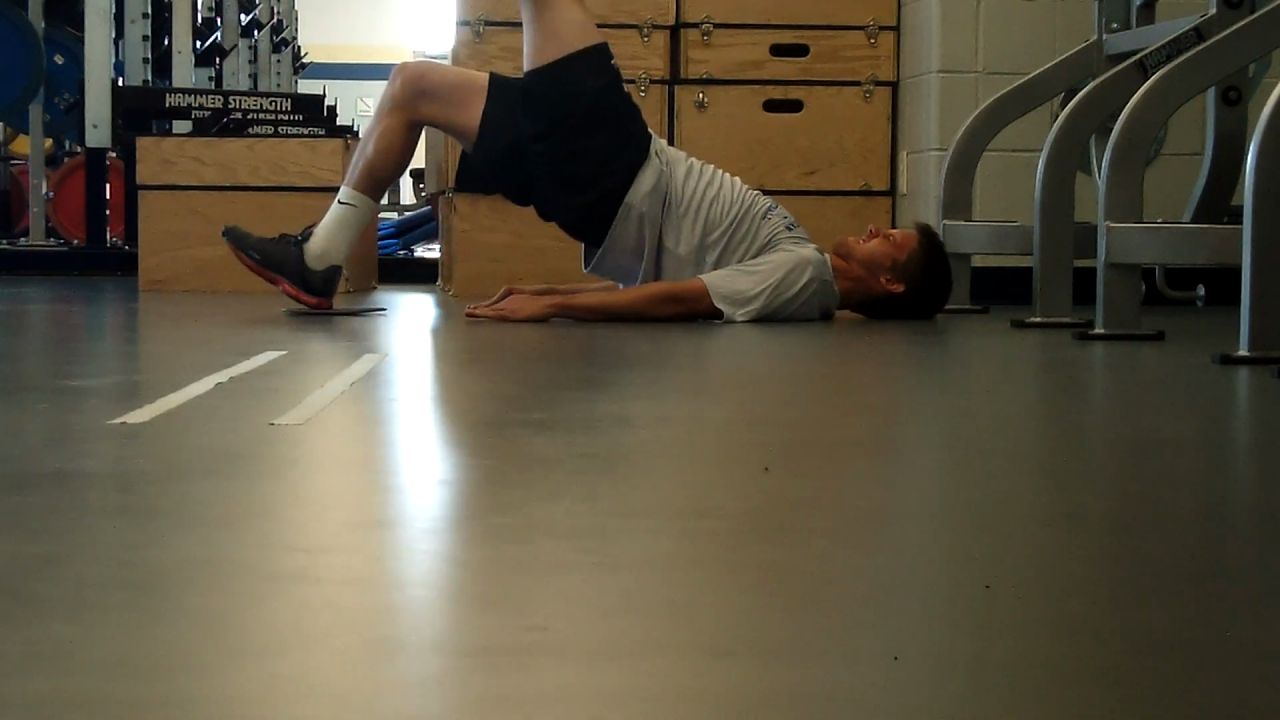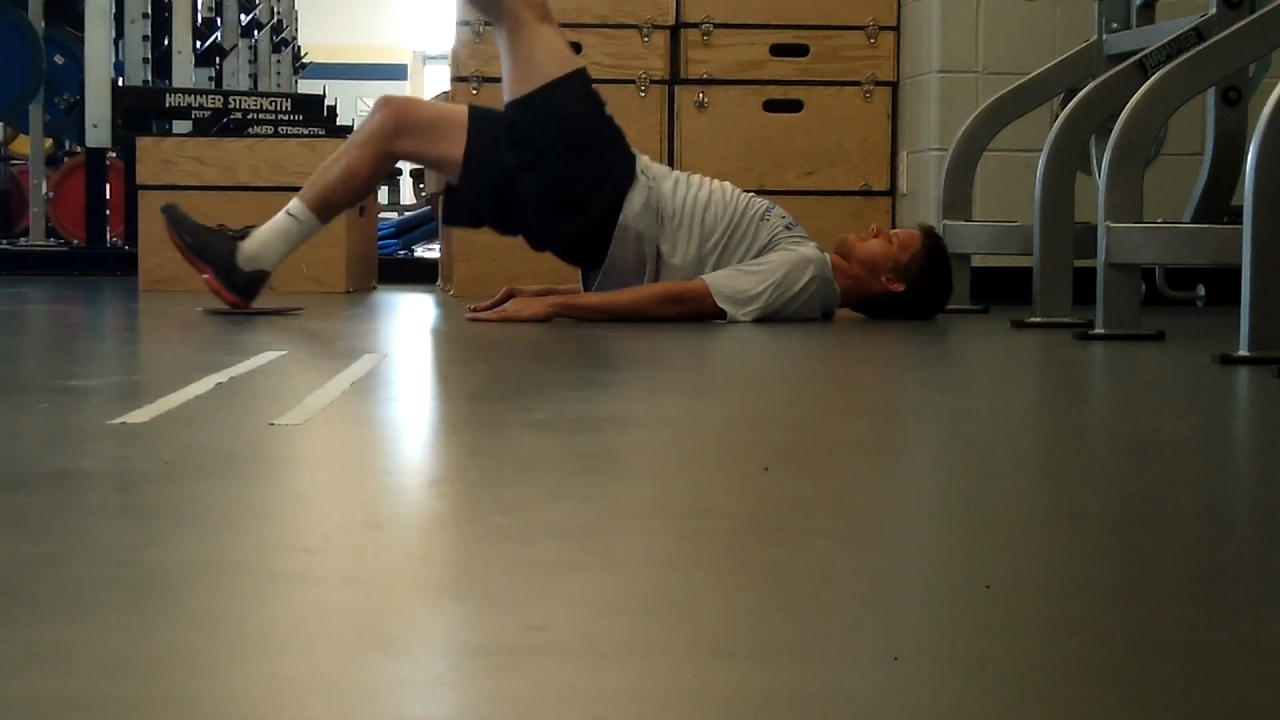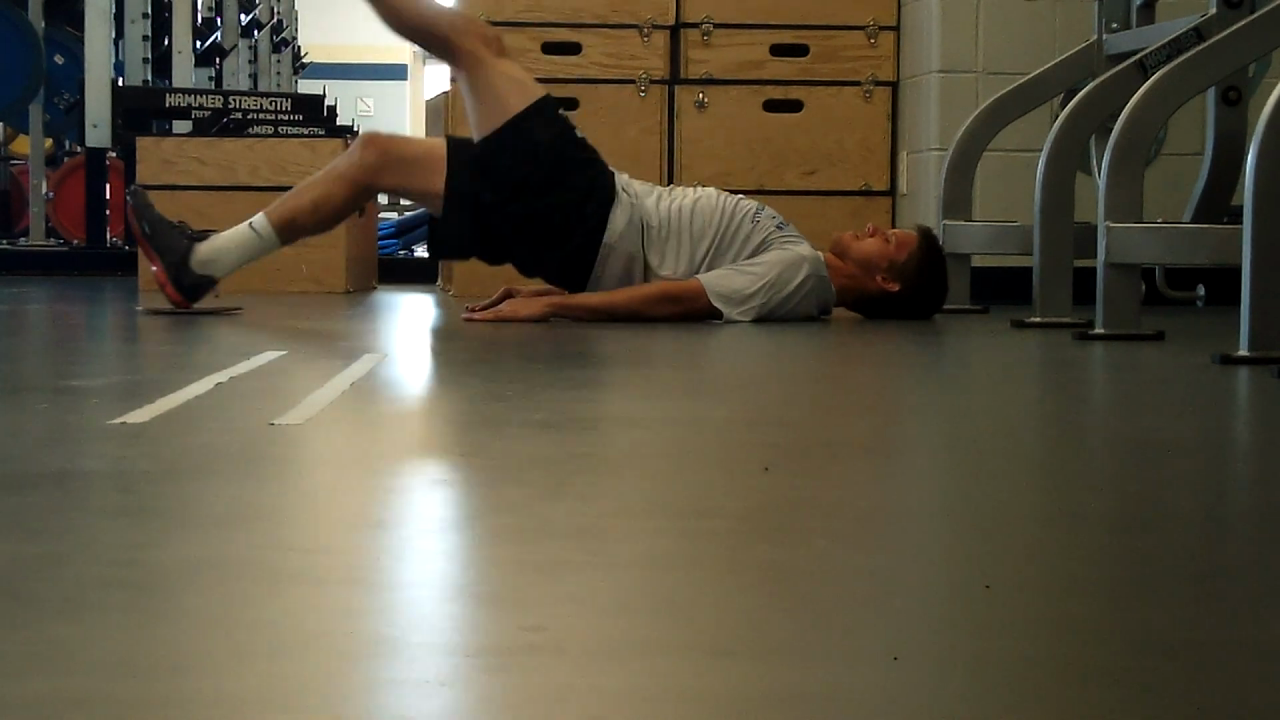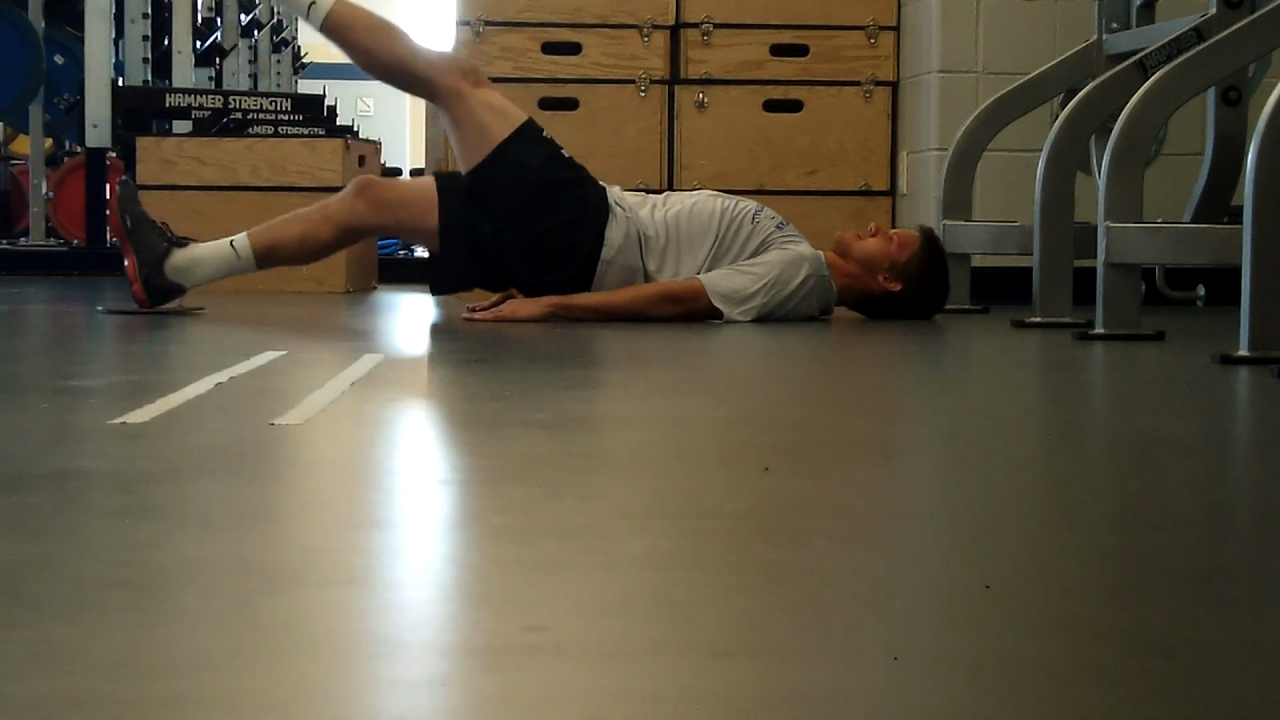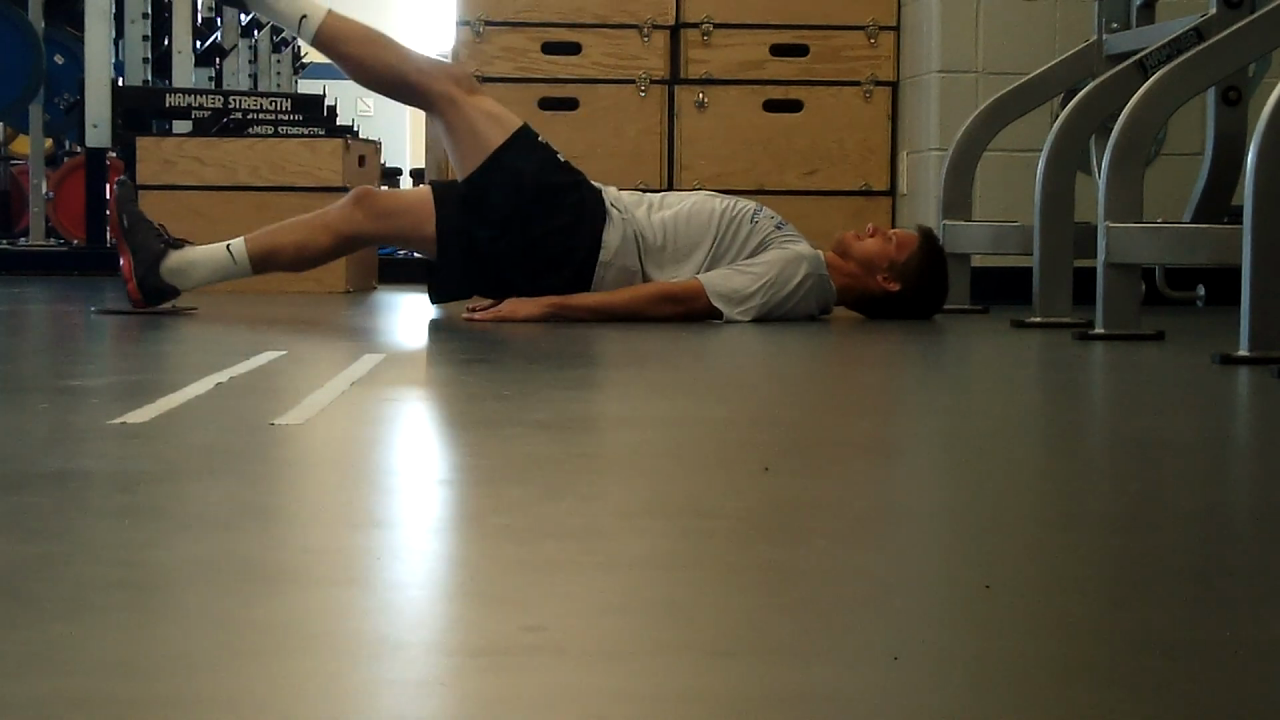
dt=0.2s
person 1, frame 1
left shoulder: (803, 276)
right shoulder: (805, 267)
left elbow: (680, 300)
left wrist: (554, 303)
right wrist: (549, 293)
right hip: (619, 185)
right knee: (415, 84)
right ankle: (319, 257)
person 1, frame 2
left shoulder: (804, 275)
right shoulder: (800, 266)
left elbow: (684, 300)
left wrist: (553, 305)
right wrist: (559, 289)
left hip: (604, 202)
right hip: (612, 213)
right knee: (393, 116)
right ankle: (251, 259)
person 1, frame 3
left shoulder: (798, 275)
right shoulder: (793, 265)
left elbow: (677, 299)
left wrist: (549, 306)
right wrist: (548, 284)
left hip: (589, 221)
right hip: (596, 223)
right knee: (374, 154)
right ankle: (200, 262)
person 1, frame 4
left shoulder: (799, 273)
right shoulder: (794, 264)
left elbow: (677, 299)
left wrist: (549, 305)
left hip: (582, 240)
right hip: (592, 226)
left knee: (456, 76)
right knee: (366, 199)
right ankle: (174, 269)
person 1, frame 5
left shoulder: (801, 273)
right shoulder: (795, 264)
left elbow: (677, 299)
left wrist: (549, 305)
left hip: (581, 244)
right hip: (588, 234)
left knee: (448, 87)
right knee: (366, 208)
right ankle: (170, 270)
